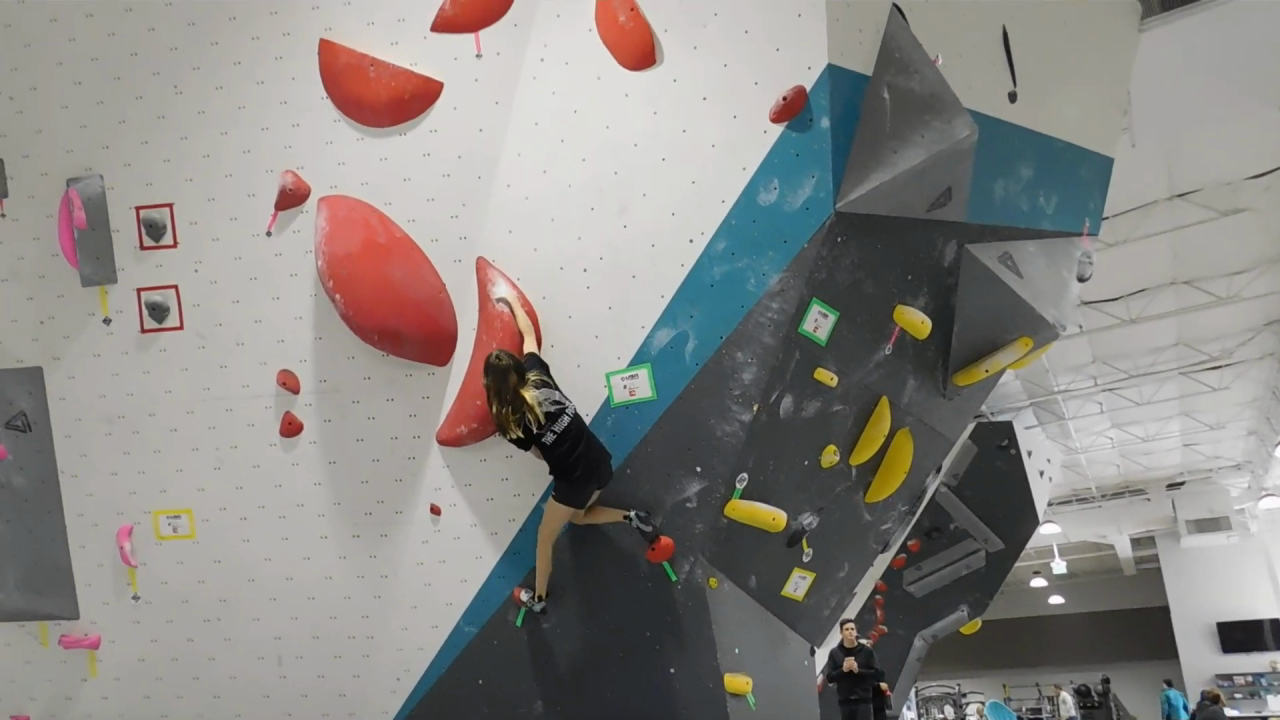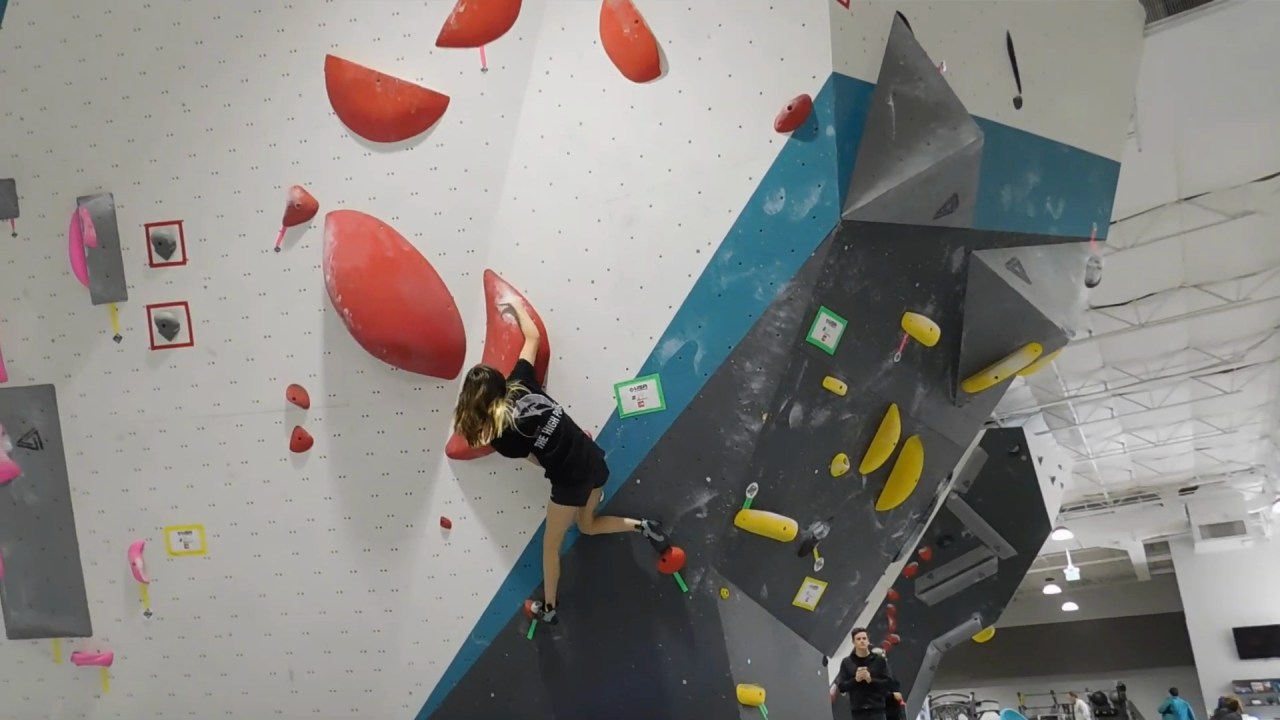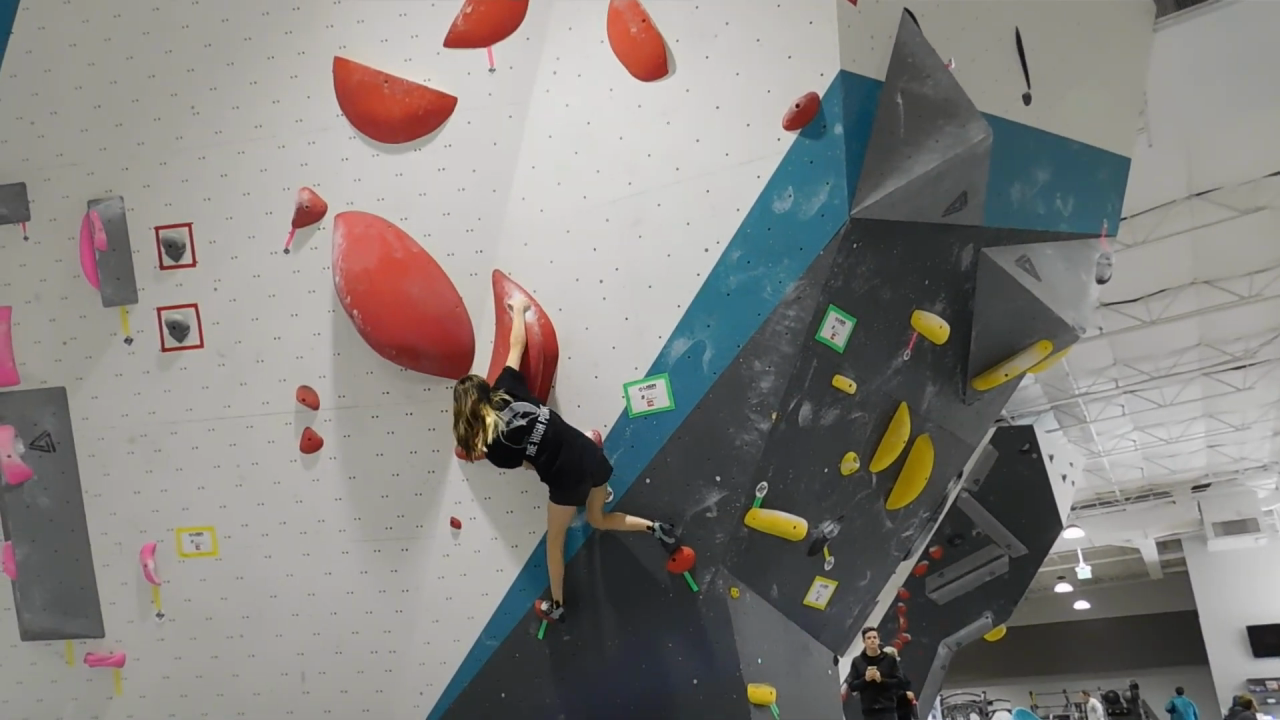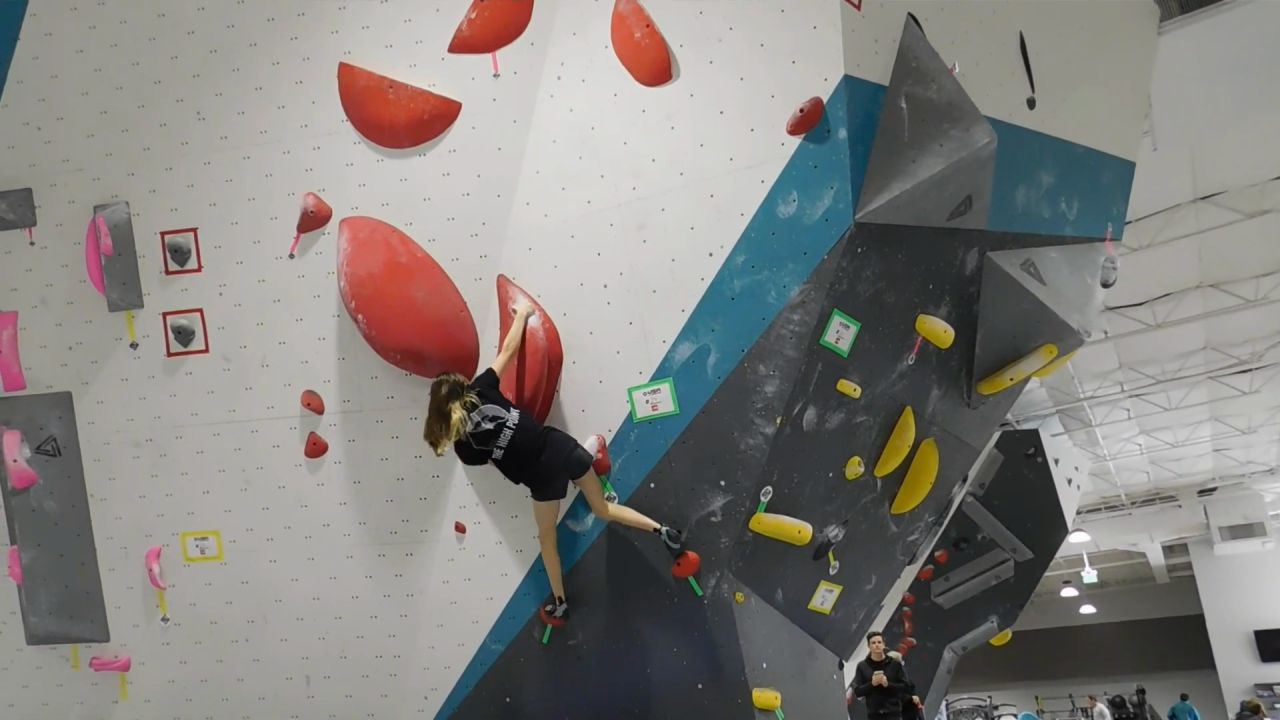
dt=0.4s
person 1, frame 1
left shoulder: (509, 419)
right shoulder: (538, 374)
left elbow: (538, 453)
right elbow: (529, 334)
right wrist: (513, 303)
left hip: (573, 479)
right hip: (600, 462)
left knee: (545, 538)
right knee: (579, 516)
left ankle: (538, 598)
right ankle: (632, 518)
person 1, frame 2
left shoulder: (498, 435)
right shoulder: (521, 383)
left elbow: (536, 459)
right elbow: (533, 337)
right wrist: (517, 309)
left hip: (570, 480)
right hip: (594, 460)
left knee: (551, 545)
right knee: (587, 525)
left ankle: (548, 607)
right ankle: (643, 526)
person 1, frame 3
left shoulder: (491, 446)
right shoulder: (507, 389)
left elbow: (528, 465)
right elbow: (517, 345)
right wrist: (518, 309)
left hip: (566, 481)
right hip: (591, 456)
left knee: (554, 543)
right knee: (599, 520)
left ankle: (555, 606)
right ankle: (656, 528)
person 1, frame 4
left shoulder: (462, 443)
right shoulder: (481, 390)
left elbow: (495, 448)
right elbow: (508, 349)
right wrist: (522, 315)
left hip: (542, 476)
right hip: (563, 448)
left knee: (547, 539)
right knee: (603, 508)
left ankle: (559, 603)
right ankle: (661, 530)
